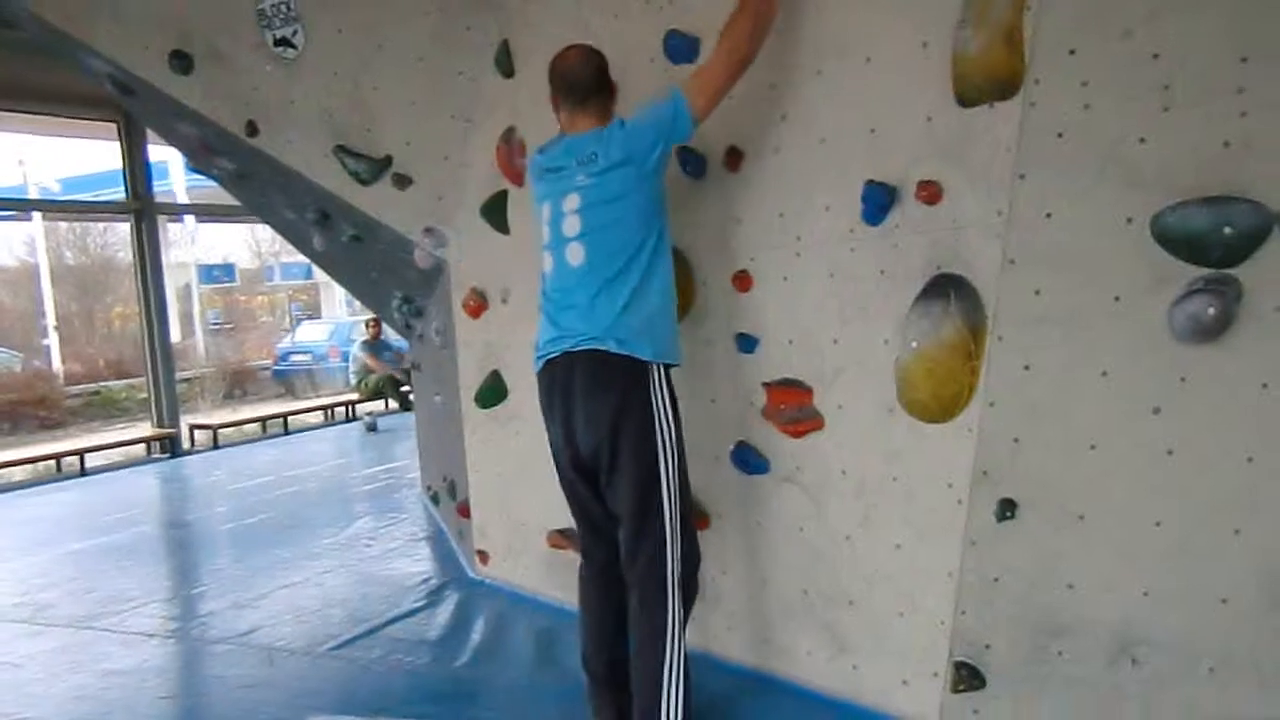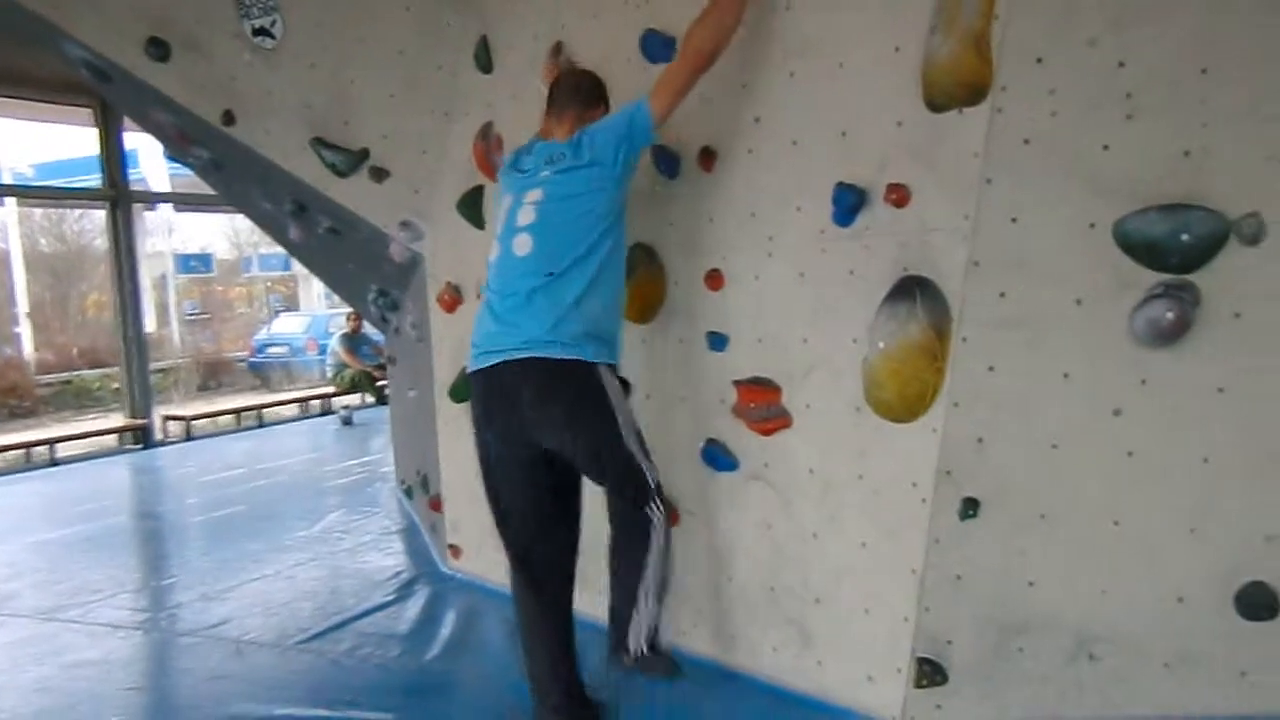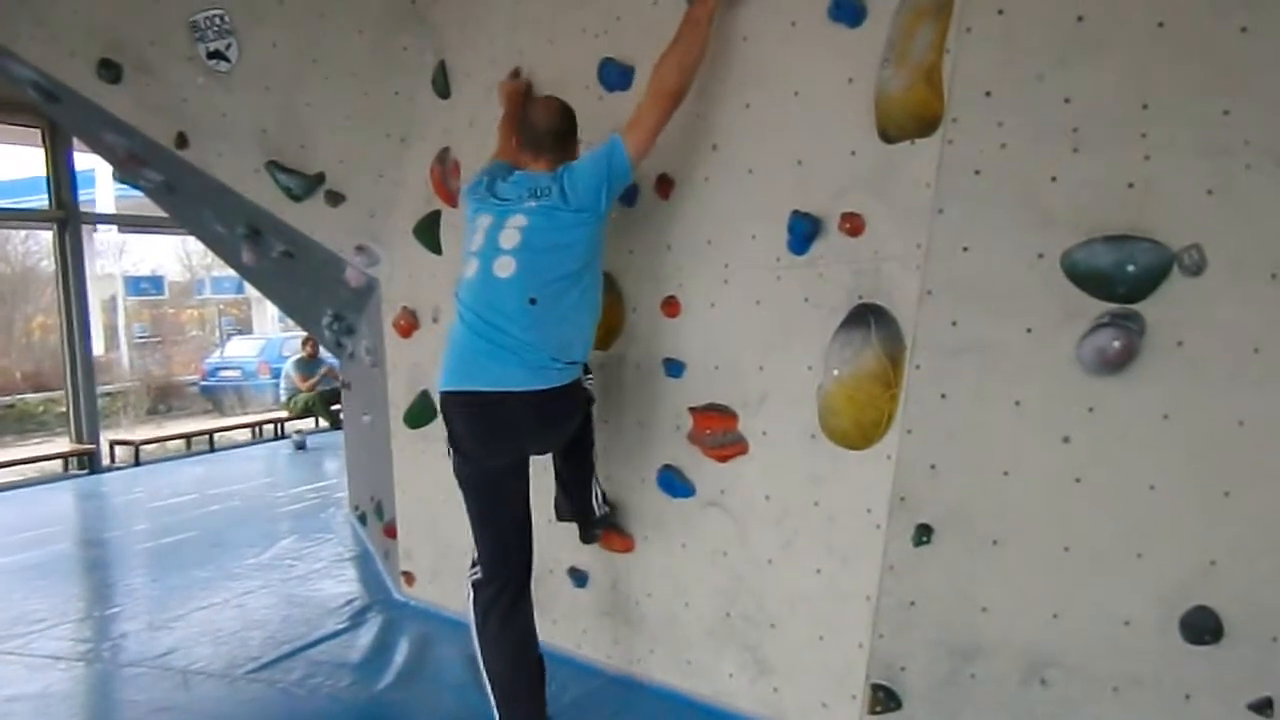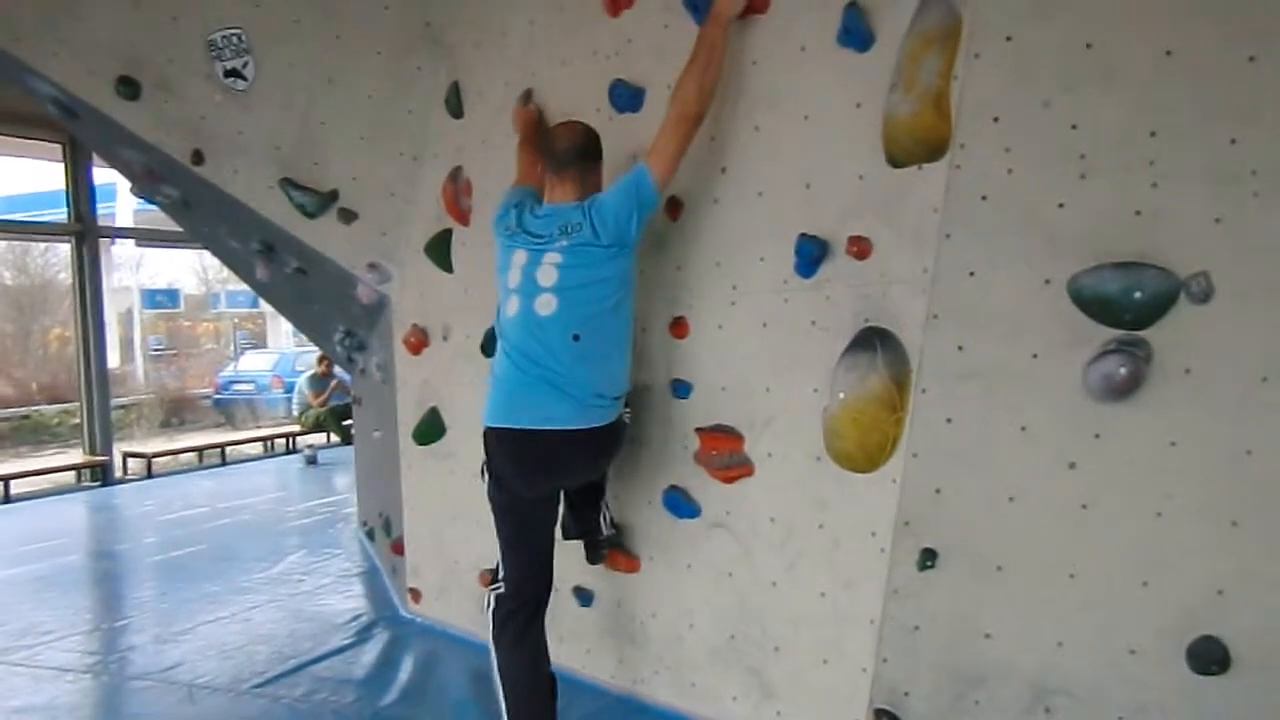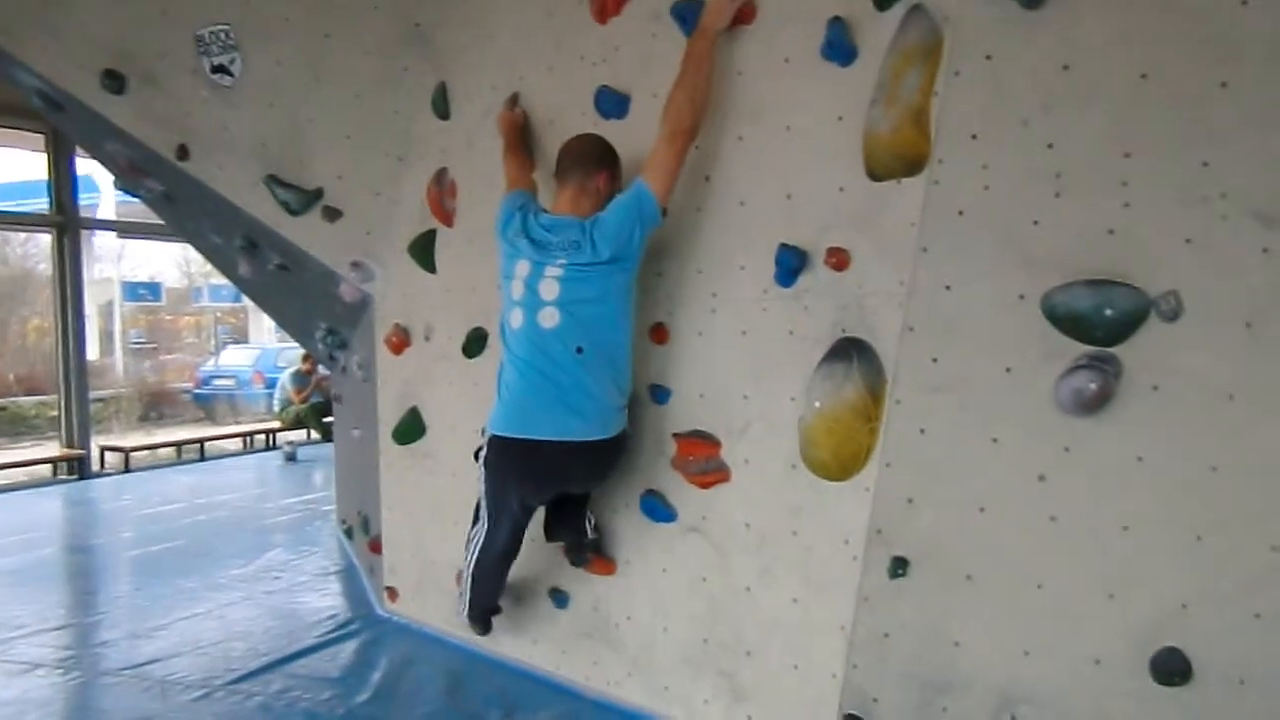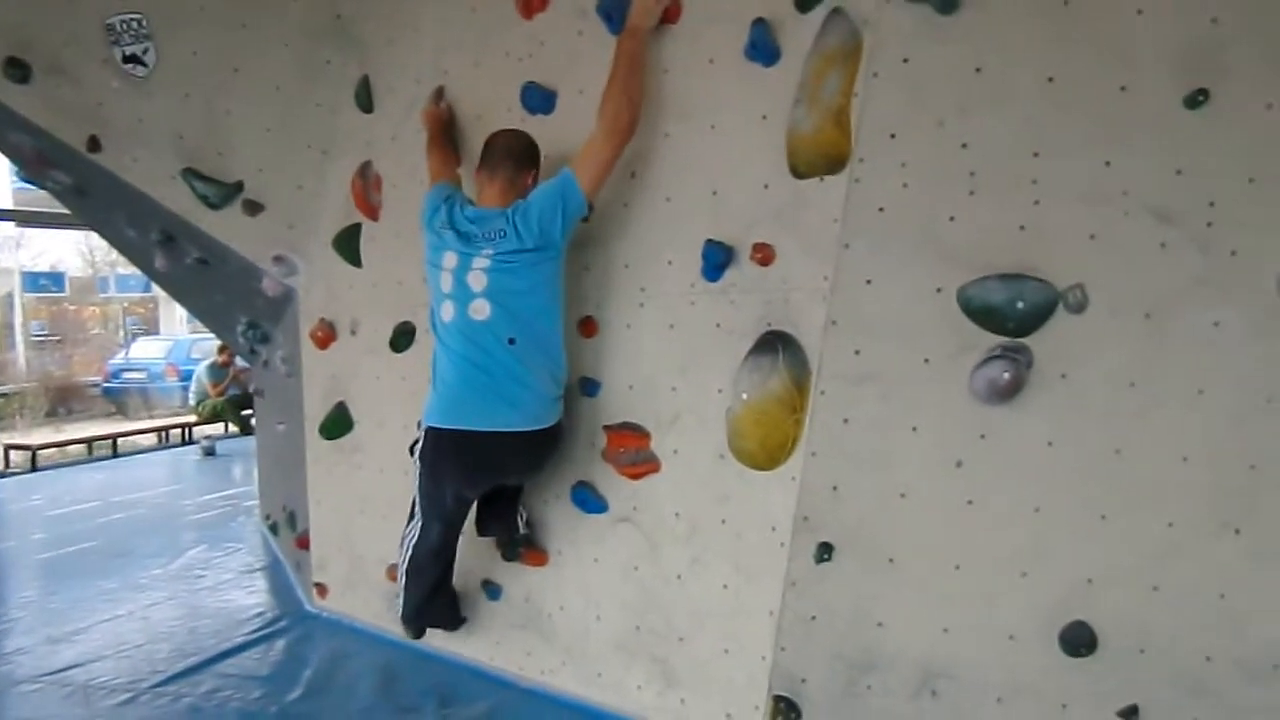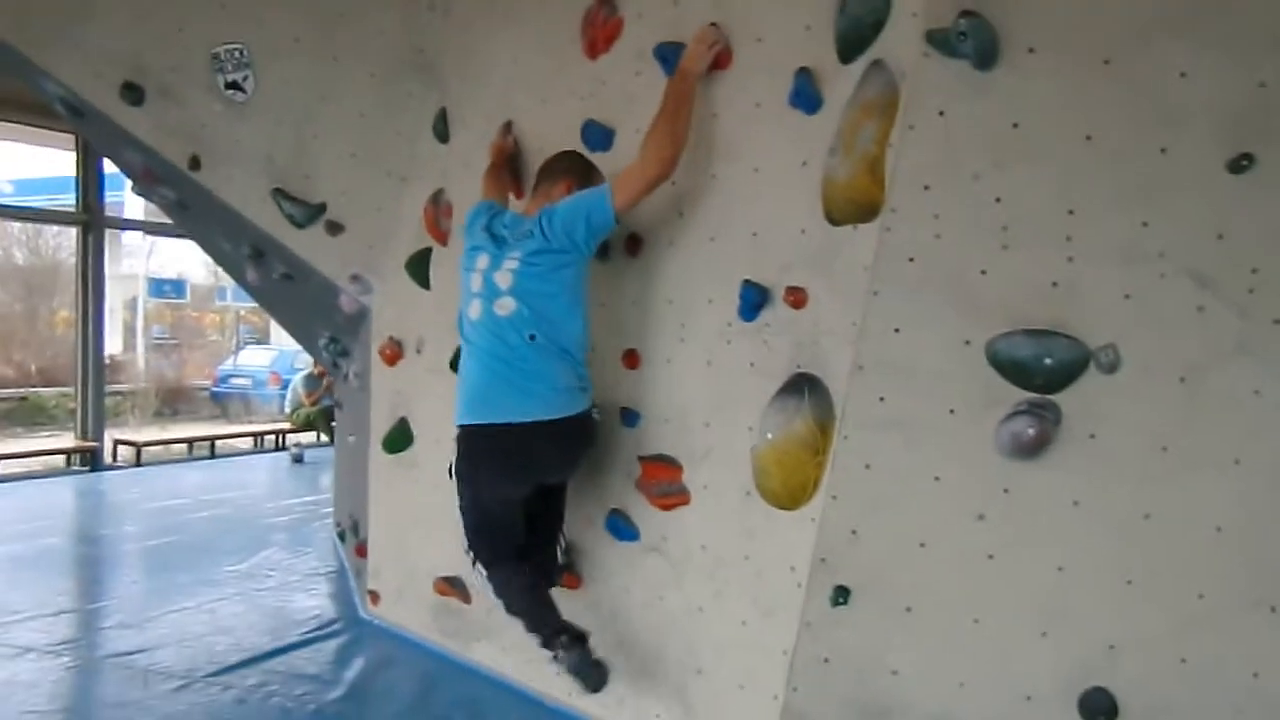
dt=0.7s
person 1, frame 1
left shoulder: (543, 165)
right shoulder: (633, 142)
left wrist: (568, 94)
left hip: (558, 381)
right hip: (624, 373)
left knee: (602, 548)
right knee: (660, 558)
person 1, frame 2
left shoulder: (518, 167)
right shoulder: (603, 148)
right elbow: (692, 59)
left wrist: (554, 89)
left hip: (491, 383)
right hip: (567, 375)
left knee: (536, 556)
right knee: (639, 494)
right ankle: (637, 640)
person 1, frame 3
left shoulder: (484, 192)
right shoulder: (584, 187)
left elbow: (507, 151)
right elbow: (664, 94)
left wrist: (512, 106)
left hip: (469, 406)
right hip: (545, 407)
left knee: (498, 573)
right ankle: (587, 510)
person 1, frame 4
left shoulder: (513, 223)
right shoulder: (612, 220)
left elbow: (530, 169)
right elbow: (684, 119)
left wrist: (527, 130)
left hip: (511, 438)
right hip: (590, 438)
left knee: (519, 595)
right ankle: (593, 528)
person 1, frame 5
left shoulder: (517, 230)
right shoulder: (614, 237)
left elbow: (517, 168)
right elbow: (677, 133)
left wrist: (513, 131)
left hip: (515, 445)
right hip: (594, 449)
left knee: (494, 535)
left ankle: (480, 610)
right ankle: (574, 532)
person 1, frame 6
left shoulder: (442, 222)
right shoulder: (539, 225)
left elbow: (441, 162)
right elbow: (614, 130)
left wrist: (438, 126)
left hip: (452, 435)
right hip: (531, 438)
left knee: (432, 529)
left ankle: (421, 614)
right ankle: (505, 523)
person 1, frame 7
left shoulder: (481, 230)
right shoulder: (565, 227)
left elbow: (496, 185)
right elbow: (656, 164)
left wrist: (499, 158)
right wrist: (688, 72)
left hip: (485, 436)
right hip: (560, 431)
left knee: (498, 554)
left ankle: (563, 641)
right ankle: (546, 555)
